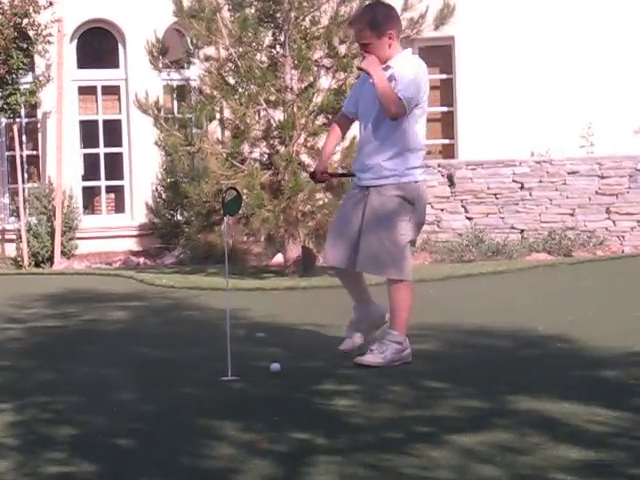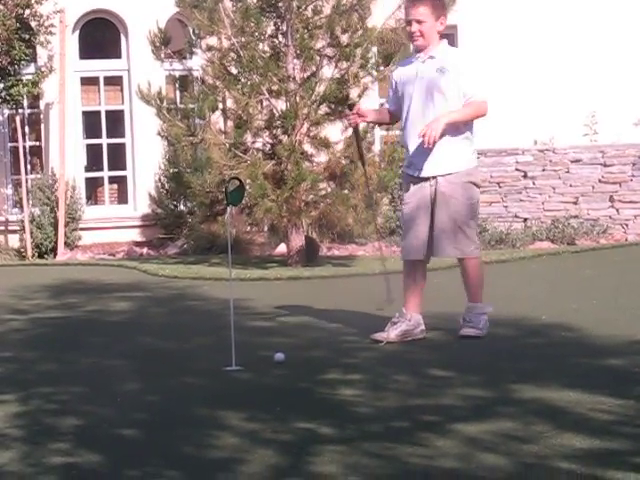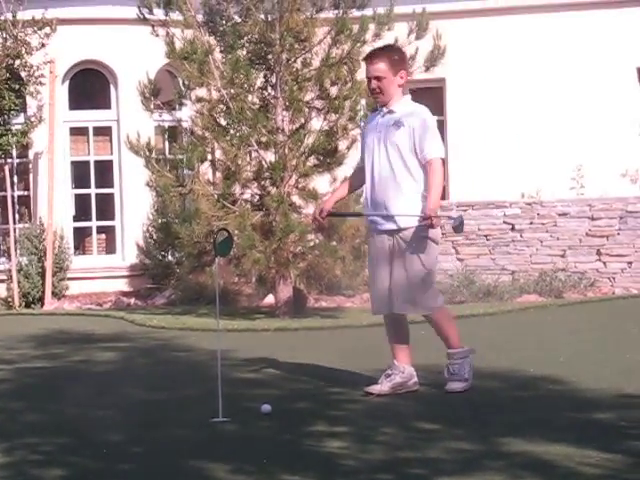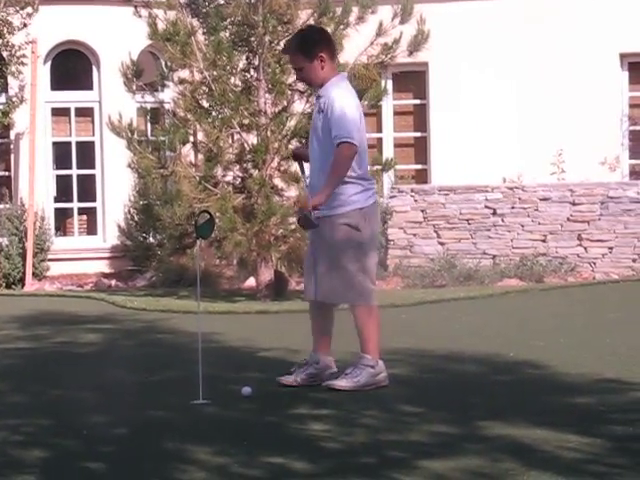
dt=1s
person 1, frame 1
left shoulder: (412, 68)
right shoulder: (367, 77)
left elbow: (395, 109)
right elbow: (344, 119)
left wrist: (376, 73)
right wrist: (323, 159)
left hip: (398, 183)
right hip: (362, 181)
left knee: (394, 262)
right knee: (338, 255)
left ankle: (396, 341)
right ankle: (369, 314)
person 1, frame 2
left shoulder: (455, 61)
right shoulder: (402, 70)
left elbow: (480, 106)
right elbow: (393, 113)
left wrist: (442, 120)
right wrist: (367, 115)
left hip: (456, 169)
right hip: (415, 172)
left knee: (463, 243)
right knee: (413, 248)
left ankle: (477, 312)
right ankle: (411, 318)
person 1, frame 3
left shoulder: (417, 116)
right shoulder: (370, 123)
left elbow: (434, 164)
left wrist: (431, 204)
right wrist: (332, 198)
left hip: (413, 224)
right hip: (379, 226)
left knee: (422, 296)
right knee: (387, 301)
left ankle: (459, 356)
right ankle: (402, 370)
person 1, frame 4
left shoulder: (339, 97)
right shoulder: (325, 97)
left elbow: (348, 148)
left wrist: (323, 194)
right wrist: (306, 155)
left hip: (349, 208)
right hip: (328, 211)
left knee: (356, 288)
right knee: (318, 289)
left ankle: (371, 365)
right ankle: (320, 361)
